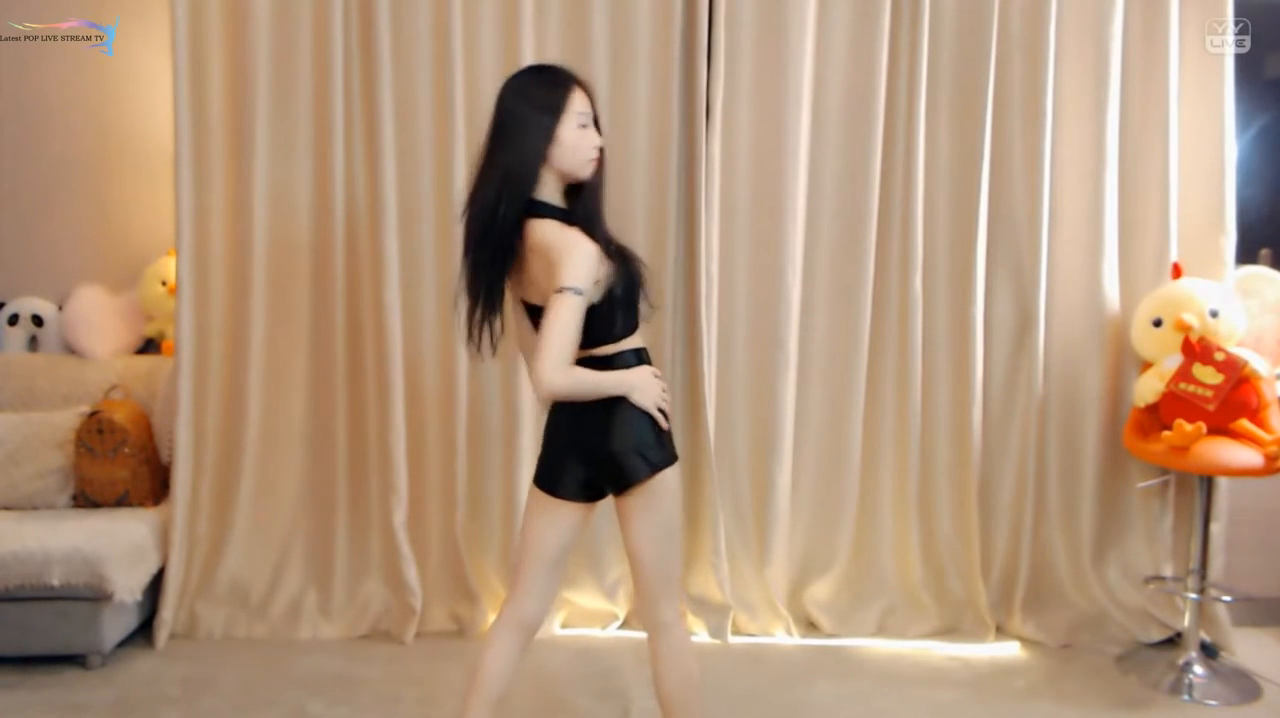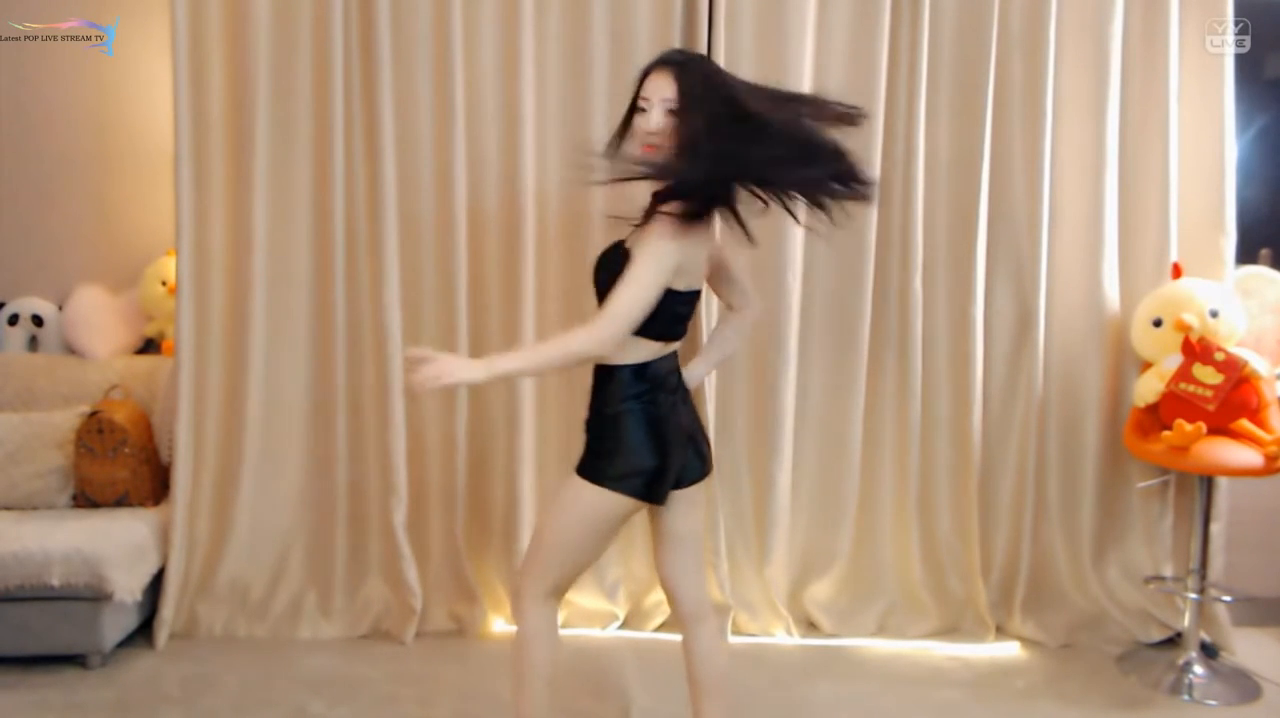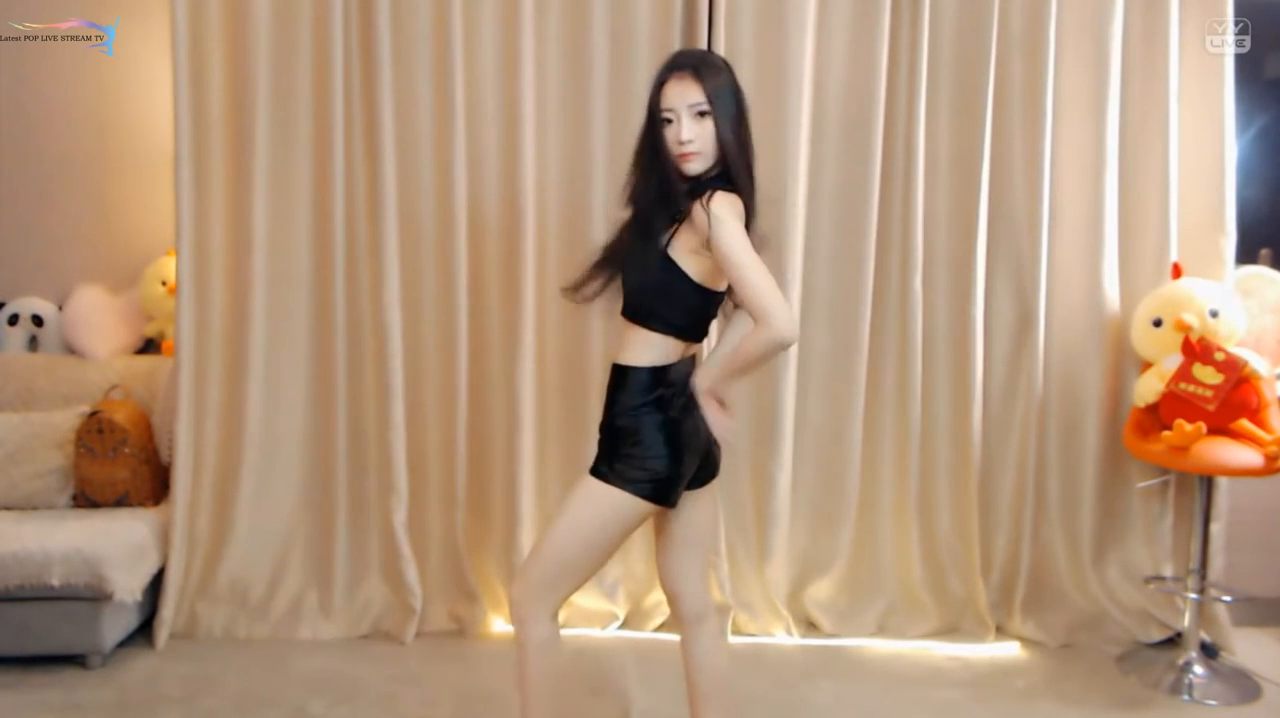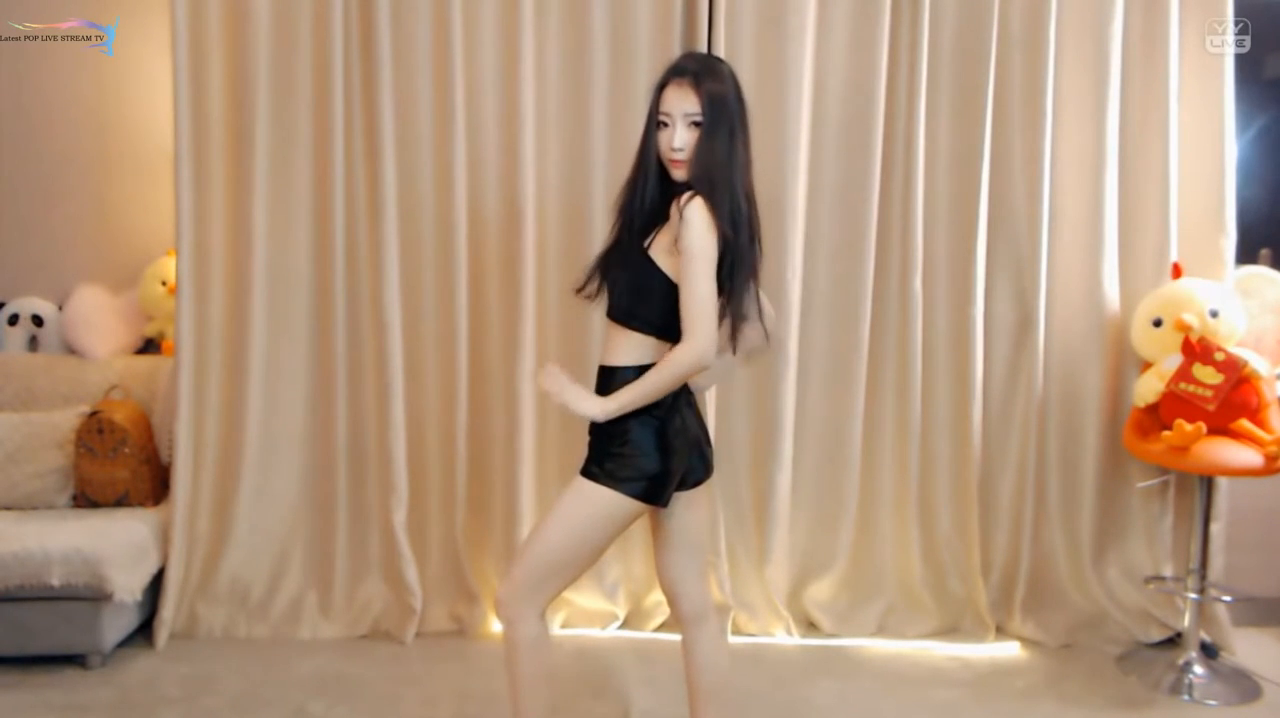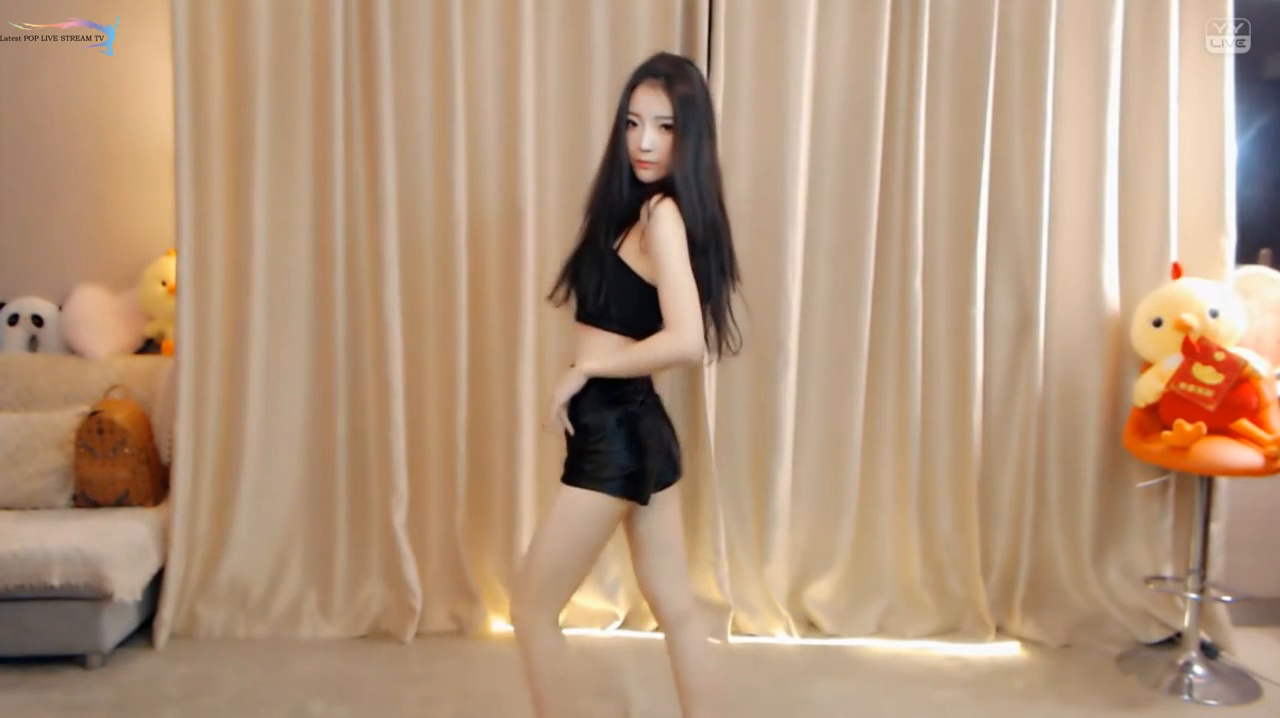
dt=0.5s
person 1, frame 1
left shoulder: (522, 229)
right shoulder: (575, 247)
right elbow: (550, 377)
right wrist: (626, 380)
left hip: (569, 431)
right hip: (627, 424)
left knee: (521, 609)
right knee: (663, 614)
person 1, frame 2
left shoulder: (675, 219)
right shoulder: (697, 212)
left elbow: (608, 331)
right elbow: (744, 307)
left wrist: (479, 367)
left hip: (634, 424)
right hip: (673, 417)
left knee: (536, 595)
right knee: (690, 599)
person 1, frame 3
left shoulder: (716, 209)
right shoulder: (692, 207)
left elbow: (780, 325)
right elbow: (748, 313)
left wrist: (709, 384)
right wrist: (701, 379)
left hip: (646, 429)
right hip: (676, 423)
left knee: (530, 599)
right knee: (694, 604)
person 1, frame 4
left shoulder: (694, 208)
right shoulder: (686, 209)
left elbow: (696, 346)
right elbow: (757, 317)
left wrist: (604, 404)
right wrist: (688, 385)
left hip: (638, 437)
right hip: (676, 429)
left knee: (518, 598)
right knee: (692, 603)
person 1, frame 5
left shoulder: (662, 213)
right shoulder: (645, 211)
left elbow: (687, 340)
right elbow: (698, 322)
left wrist: (584, 368)
left hip: (613, 432)
right hip: (637, 427)
left knee: (532, 609)
right knee: (674, 604)
